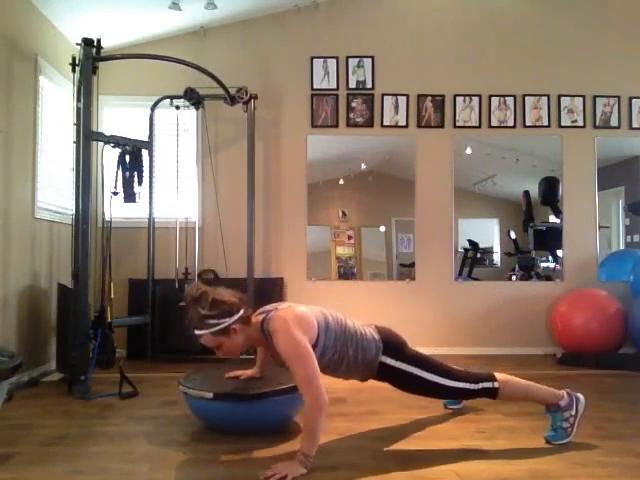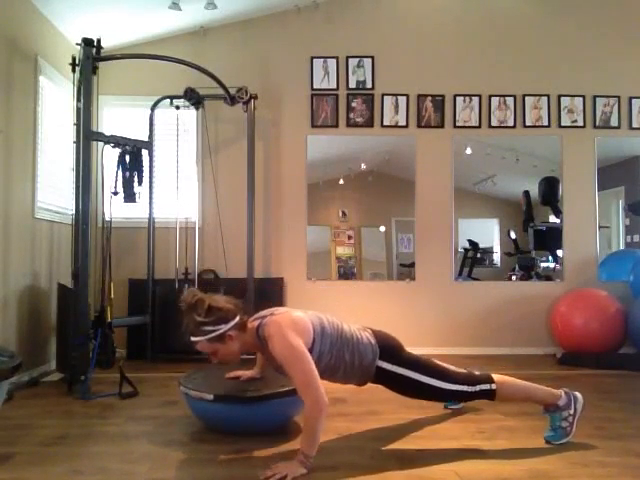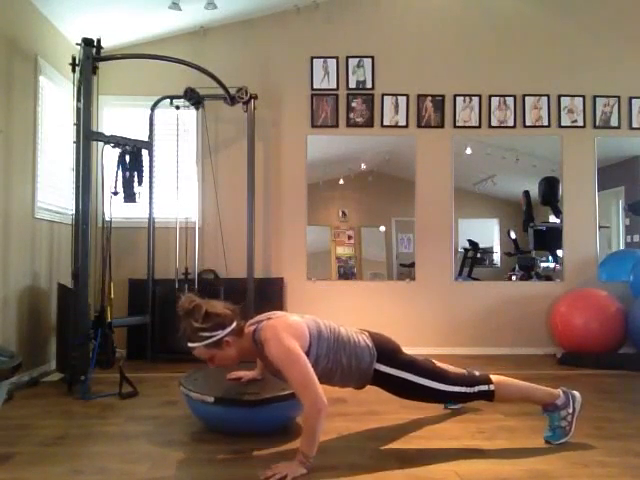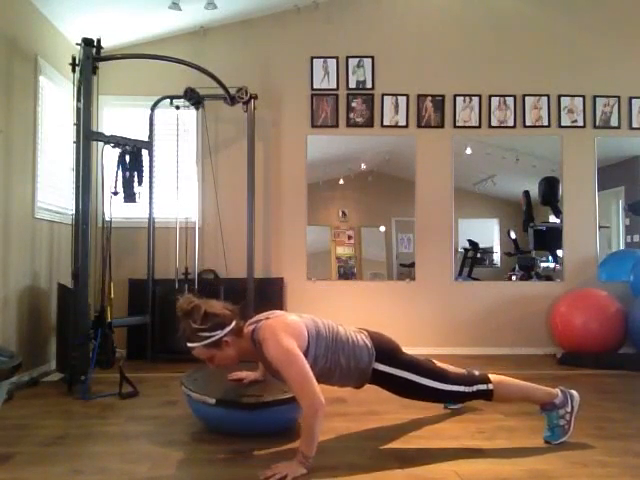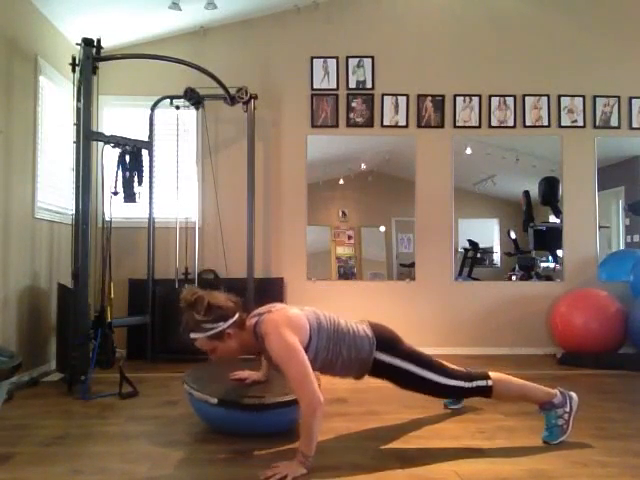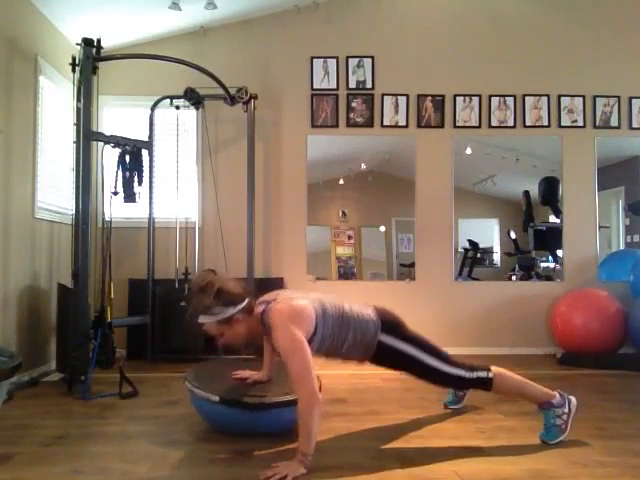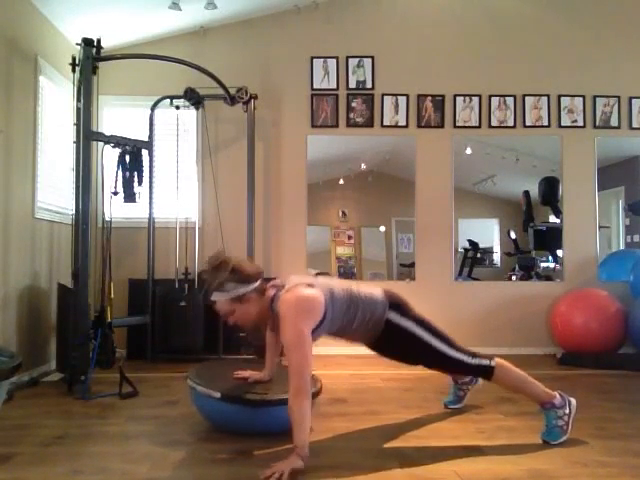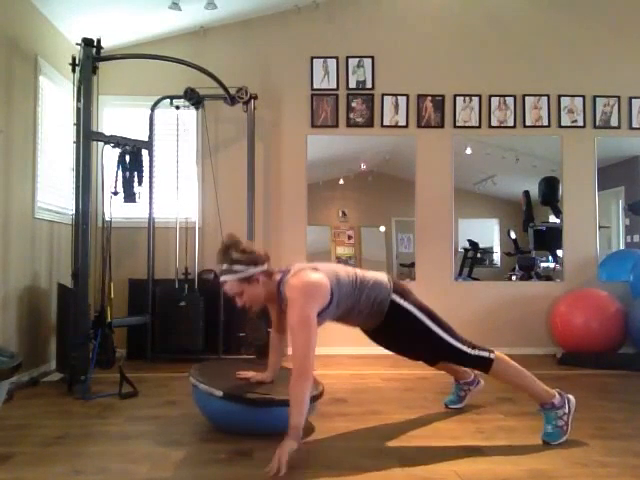
dt=0.1s
person 1, frame 1
left shoulder: (284, 330)
right shoulder: (258, 319)
left elbow: (317, 402)
right wrist: (257, 369)
left hip: (381, 355)
right hip: (368, 345)
left knee: (469, 385)
left ankle: (563, 401)
right ankle: (461, 379)
person 1, frame 2
left shoulder: (279, 336)
right shoulder: (256, 325)
left elbow: (318, 403)
right wrist: (258, 369)
left hip: (378, 360)
right hip: (365, 348)
left knee: (474, 388)
right knee: (424, 369)
left ankle: (560, 400)
right ankle: (462, 371)
person 1, frame 3
left shoulder: (275, 340)
right shoulder: (253, 328)
left elbow: (316, 405)
right wrist: (258, 371)
left hip: (375, 362)
right hip: (362, 350)
left knee: (471, 389)
right knee: (425, 371)
left ankle: (559, 399)
right ankle: (462, 372)
person 1, frame 4
left shoulder: (273, 340)
right shoulder: (252, 328)
left elbow: (315, 404)
right wrist: (259, 373)
left hip: (375, 361)
right hip: (361, 350)
left knee: (468, 389)
right knee: (434, 376)
left ankle: (557, 399)
right ankle: (461, 374)
person 1, frame 5
left shoulder: (275, 334)
right shoulder: (254, 320)
left elbow: (313, 403)
right wrist: (262, 373)
left hip: (376, 351)
right hip: (362, 341)
left knee: (467, 385)
right knee: (437, 377)
left ankle: (555, 399)
right ankle: (460, 374)
person 1, frame 6
left shoulder: (283, 322)
right shoulder: (258, 310)
left elbow: (310, 397)
right wrist: (265, 372)
left hip: (381, 336)
right hip: (365, 337)
left knee: (465, 374)
left ankle: (555, 402)
right ankle: (461, 387)
person 1, frame 7
left shoulder: (290, 310)
right shoulder: (268, 295)
left elbow: (300, 390)
right elbow: (274, 331)
right wrist: (266, 371)
left hip: (387, 317)
right hip: (371, 320)
left knee: (467, 361)
left ankle: (555, 402)
right ankle: (463, 381)
person 1, frame 8
left shoulder: (298, 293)
right shoulder: (273, 289)
left elbow: (303, 371)
right elbow: (279, 332)
left wrist: (291, 440)
right wrist: (269, 373)
left hip: (391, 304)
right hip: (372, 315)
left knee: (468, 354)
right knee: (423, 353)
left ankle: (555, 402)
right ankle: (466, 382)
